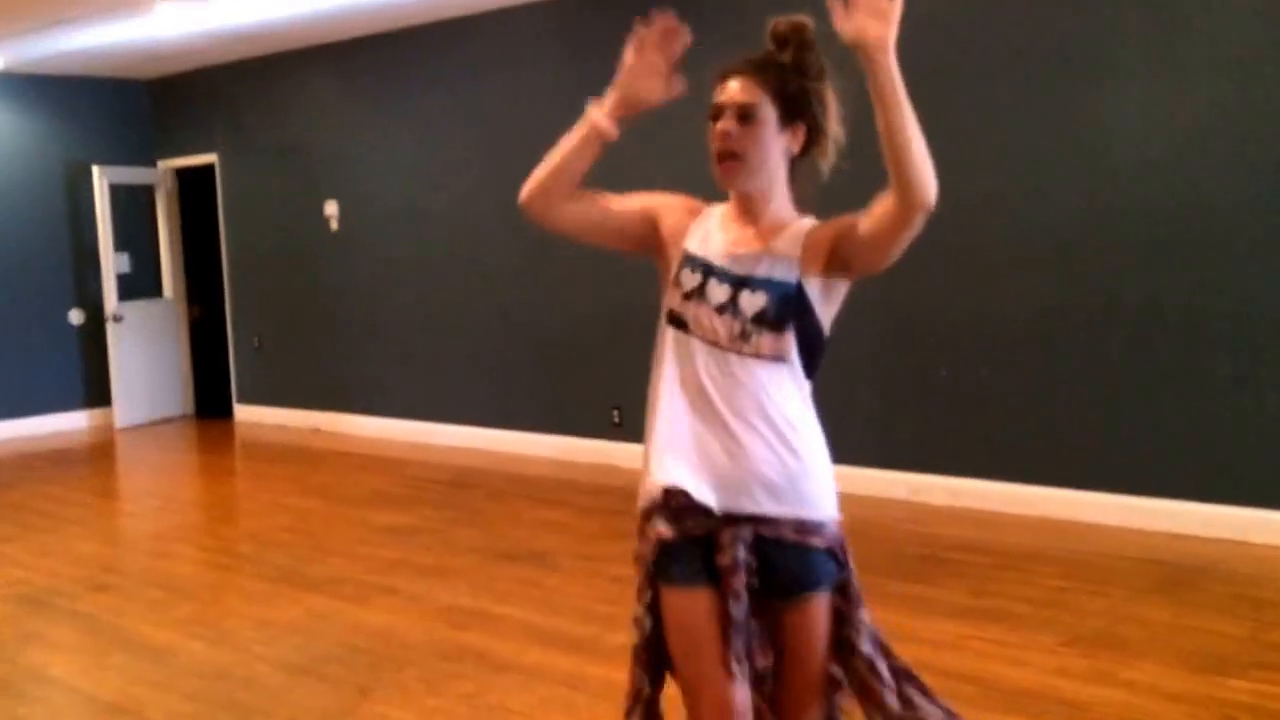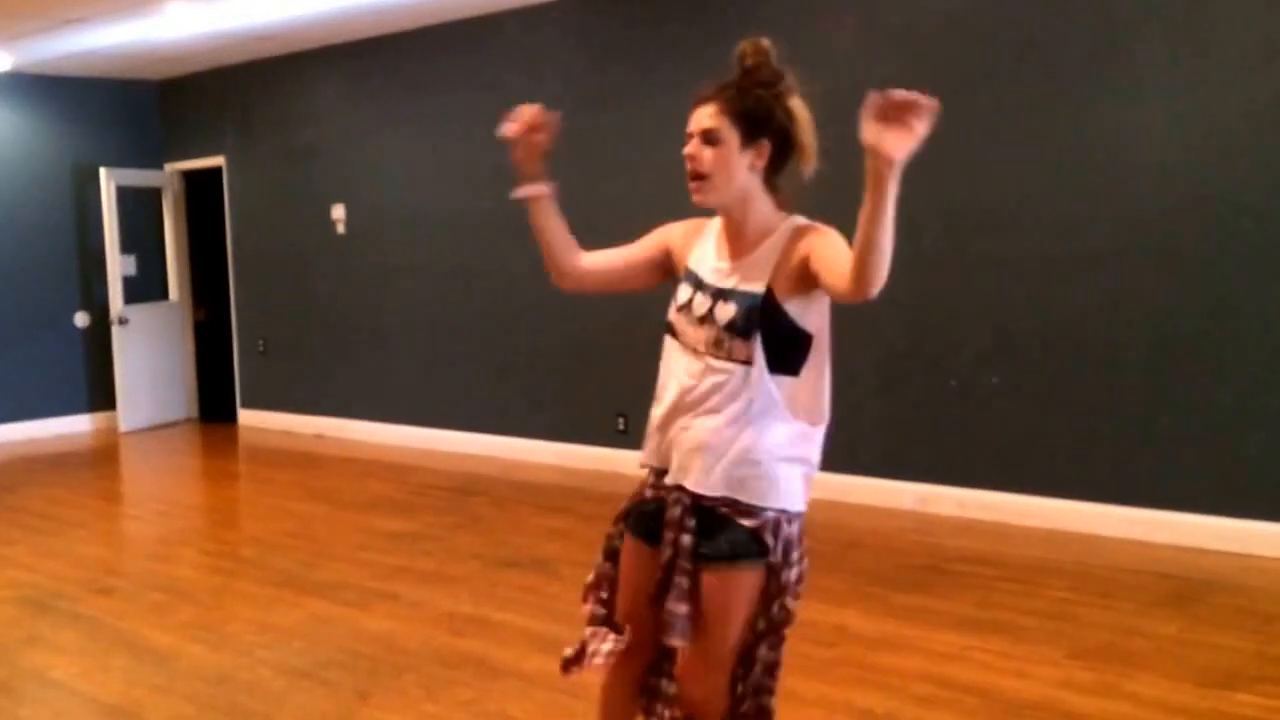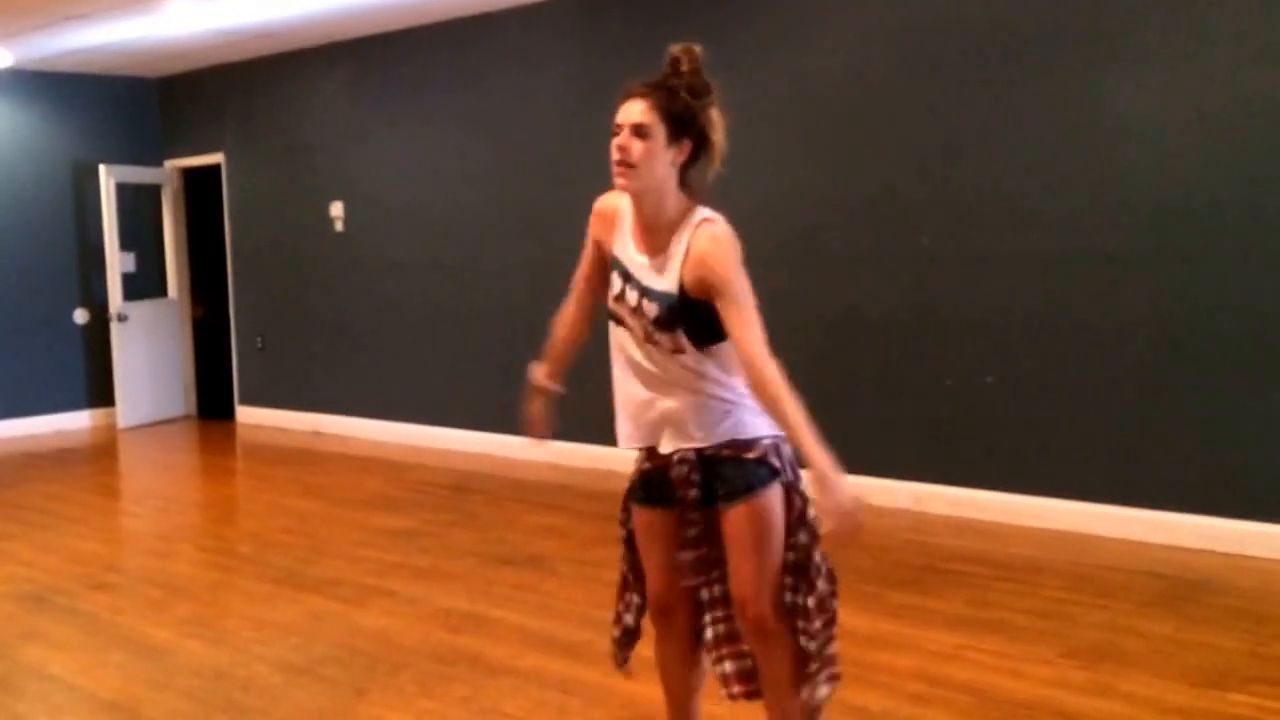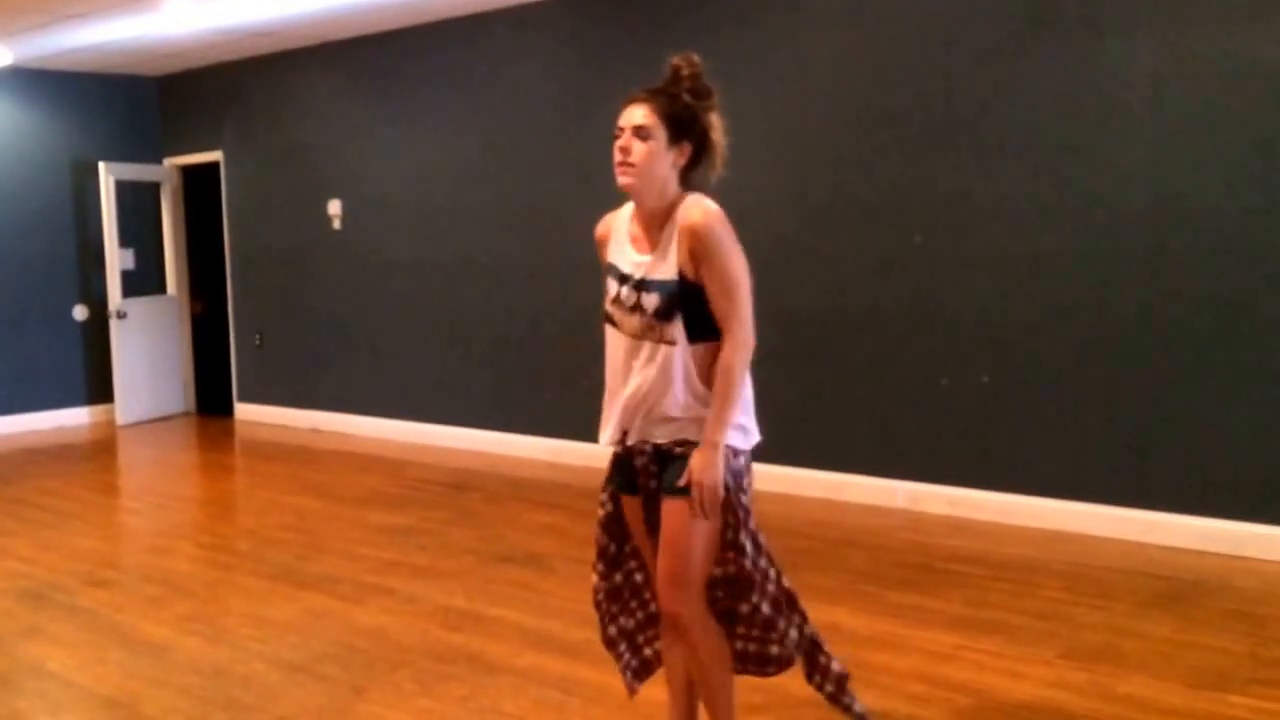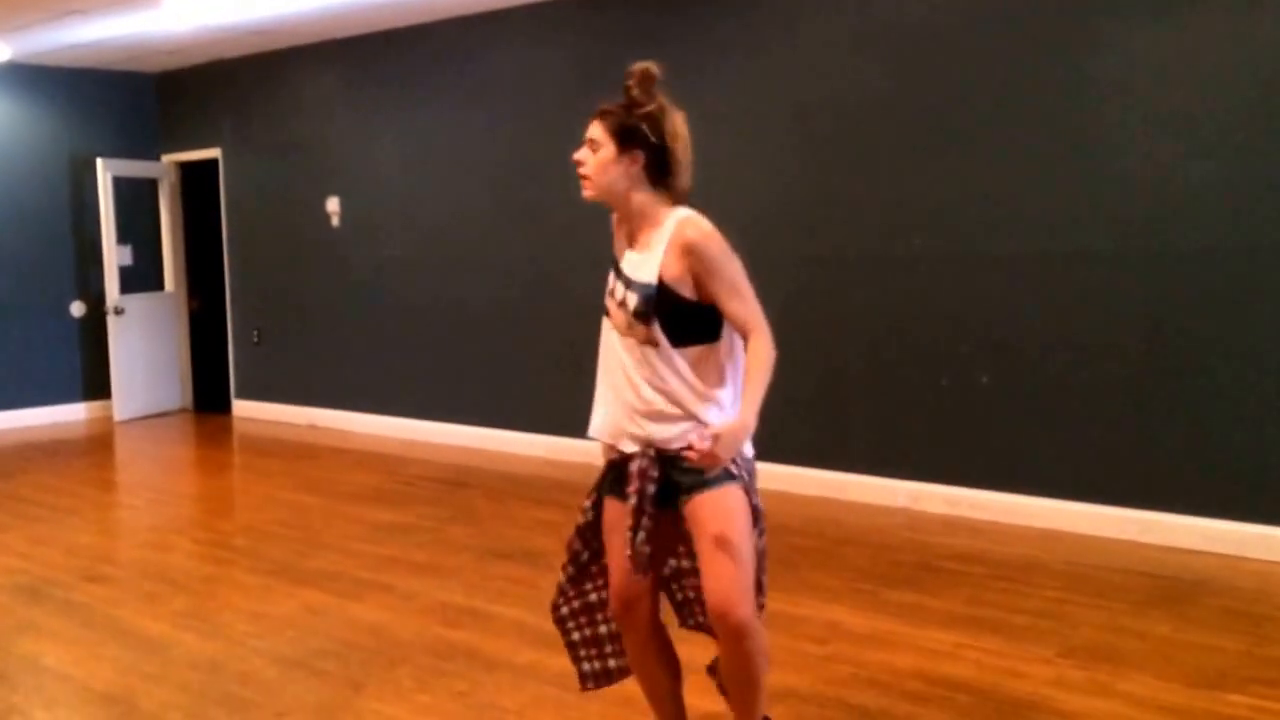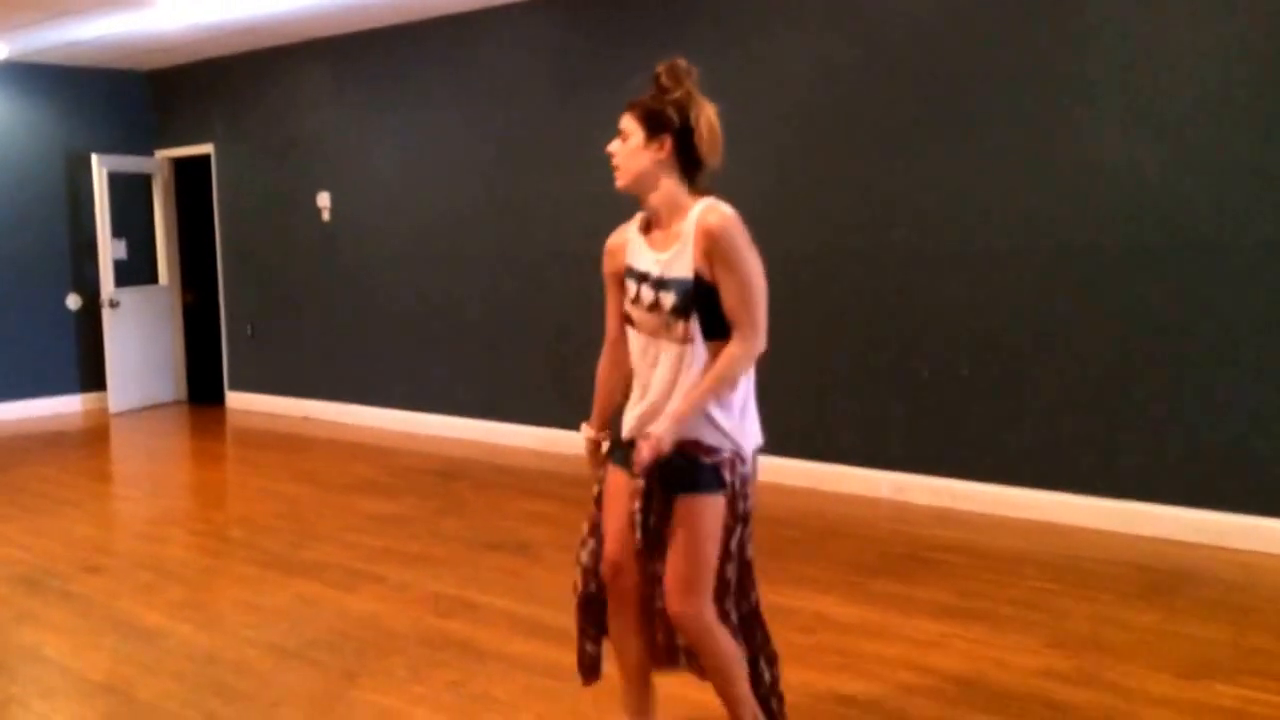
dt=0.4s
person 1, frame 1
left shoulder: (824, 246)
right shoulder: (675, 223)
left elbow: (917, 200)
right elbow: (540, 202)
left wrist: (878, 57)
right wrist: (617, 105)
left hip: (792, 509)
right hip: (687, 504)
person 1, frame 2
left shoulder: (805, 247)
right shoulder: (685, 240)
left elbow: (861, 283)
right elbow: (571, 270)
left wrist: (884, 171)
right wrist: (535, 178)
left hip: (752, 496)
right hip: (667, 480)
right knee: (632, 638)
person 1, frame 3
left shoulder: (708, 241)
right shoulder: (609, 214)
left elbow: (756, 355)
right elbow: (581, 304)
left wrist: (820, 460)
right wrist: (545, 379)
left hip: (739, 443)
right hip: (658, 448)
left knee: (758, 609)
right knee: (666, 603)
person 1, frame 4
left shoulder: (701, 222)
right shoulder: (608, 231)
left elbow: (739, 336)
left wrist: (713, 445)
left hip: (699, 441)
right hip: (633, 440)
left knee: (684, 603)
right knee: (659, 603)
person 1, frame 5
left shoulder: (690, 235)
right shoulder: (622, 226)
left elbow: (758, 334)
left wrist: (742, 422)
left hip: (703, 448)
right hip: (631, 448)
left knee: (731, 609)
right knee: (624, 603)
person 1, frame 6
left shoulder: (715, 225)
right shoulder: (620, 245)
left elbow: (751, 338)
left wrist: (678, 421)
right wrist: (597, 425)
left hip: (709, 442)
right hip: (640, 433)
left knee: (687, 607)
right knee: (616, 575)
